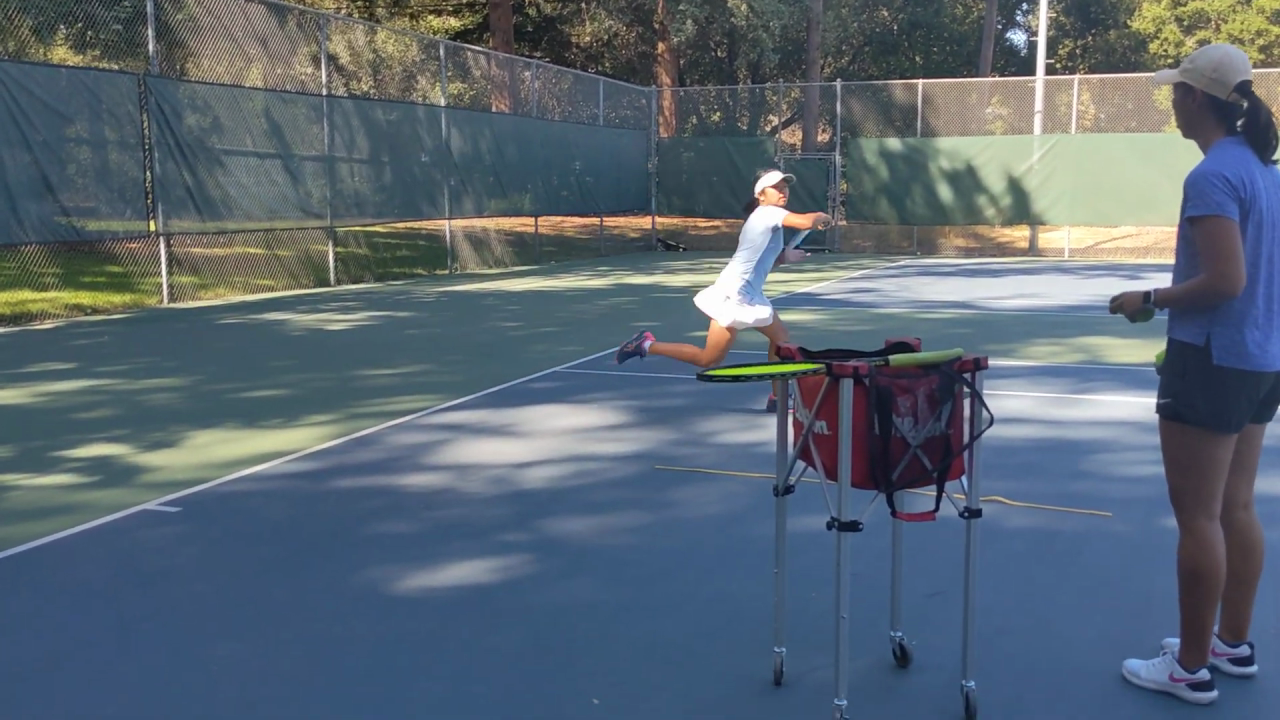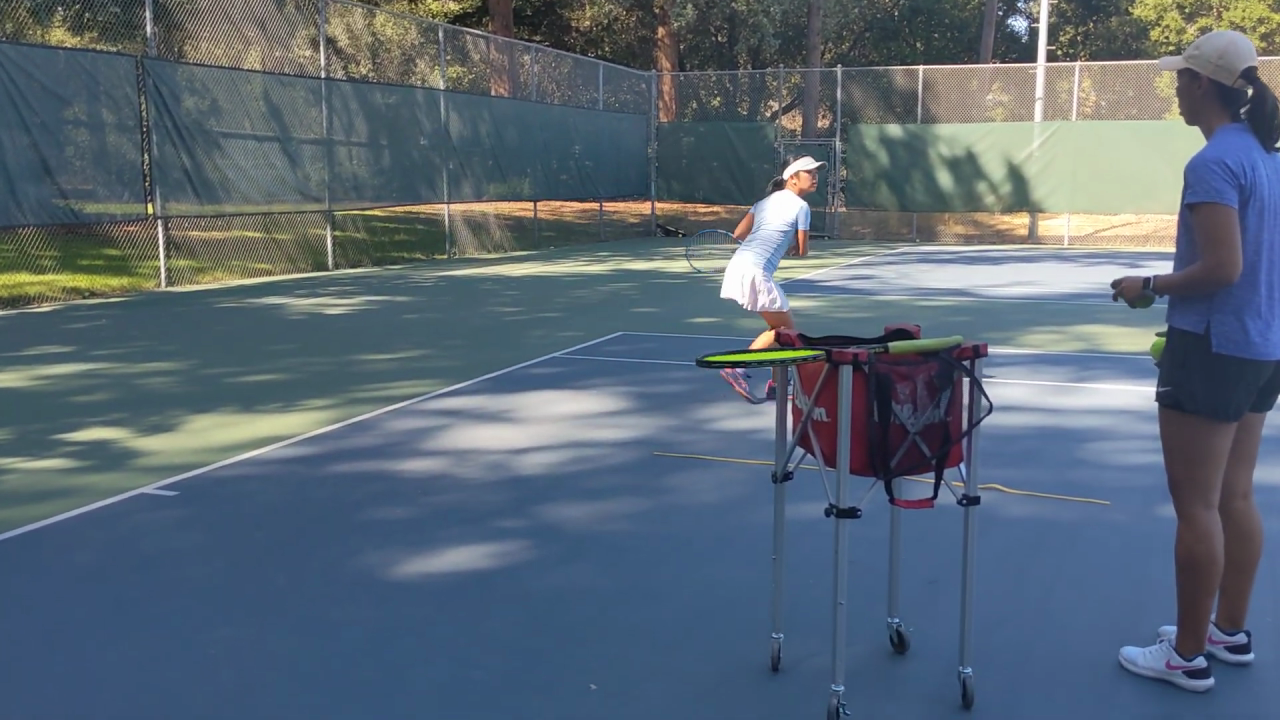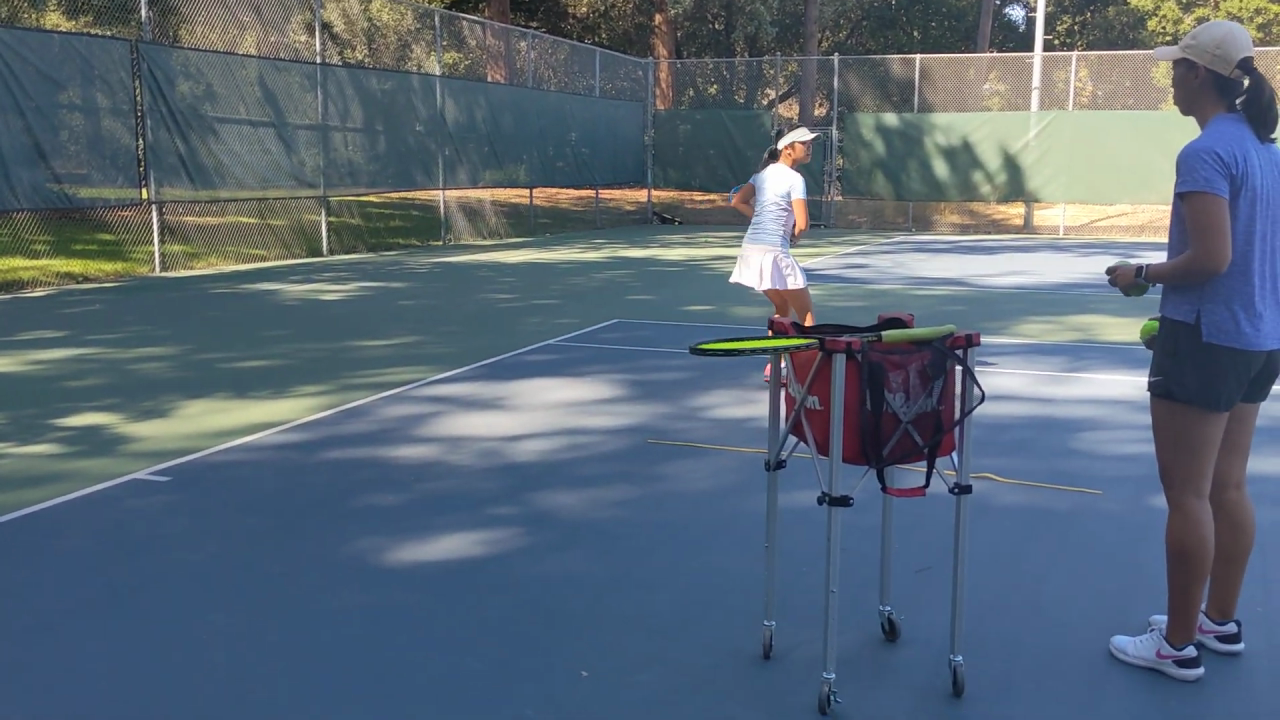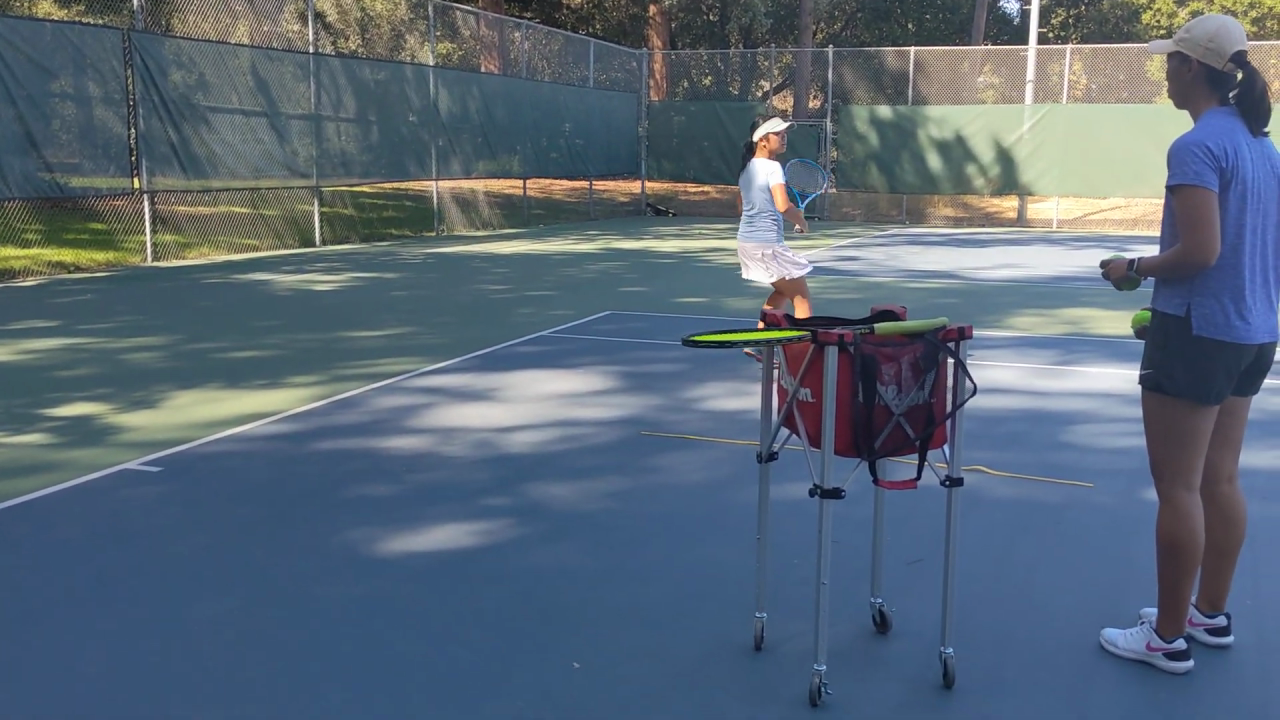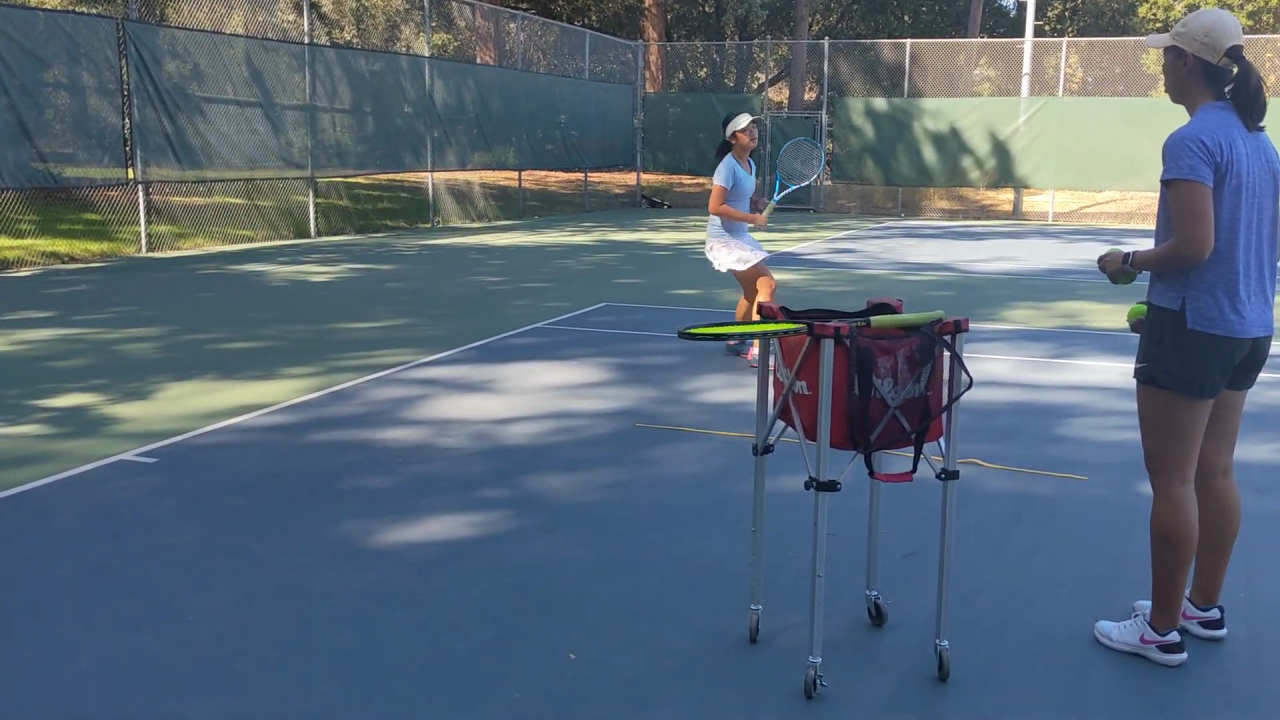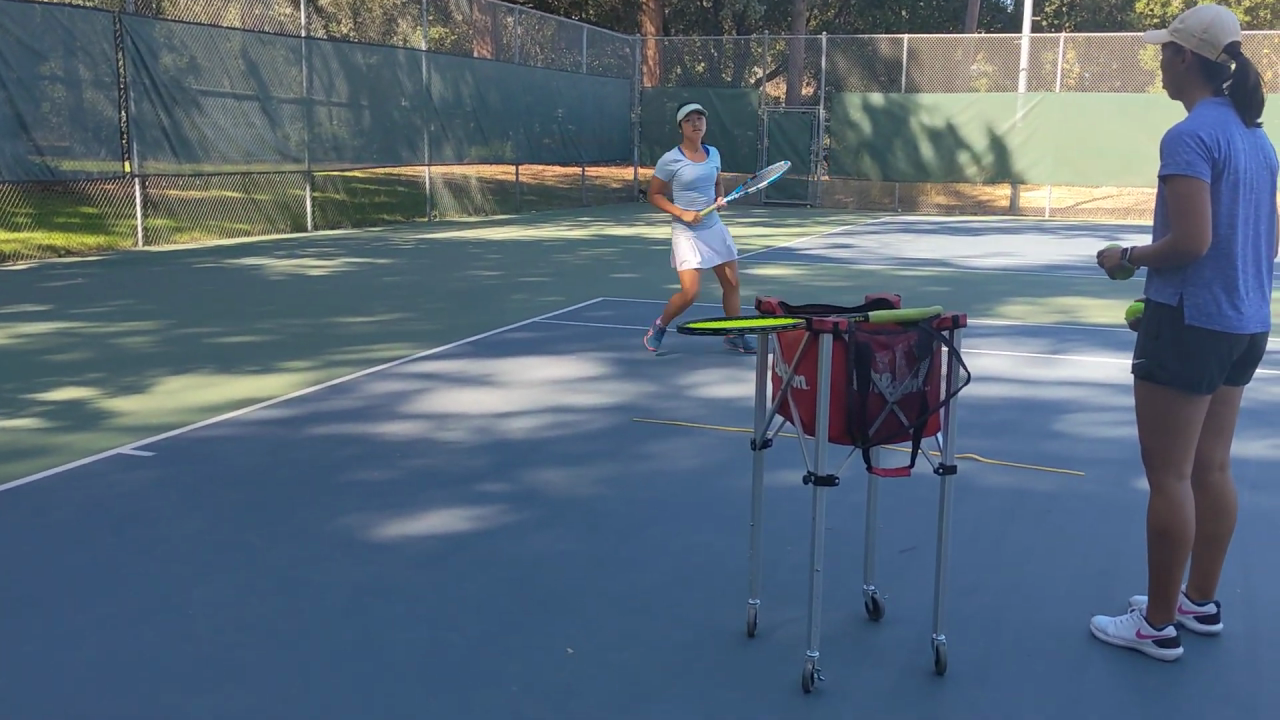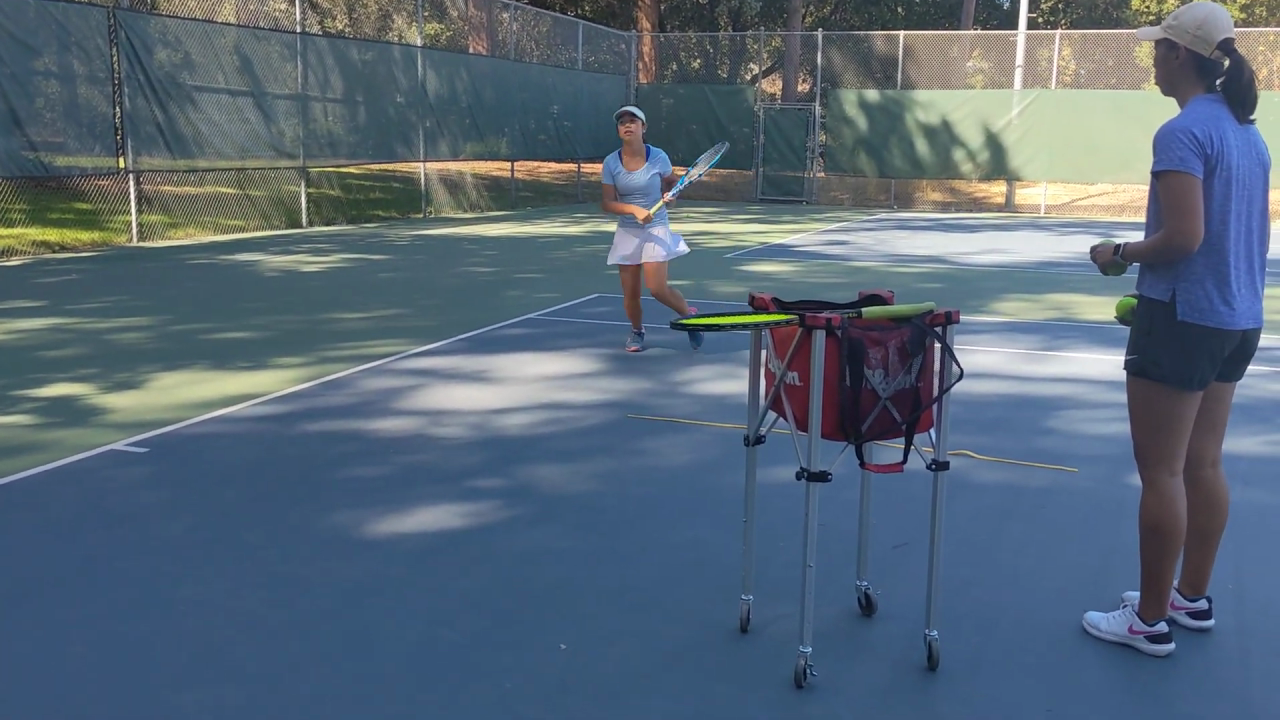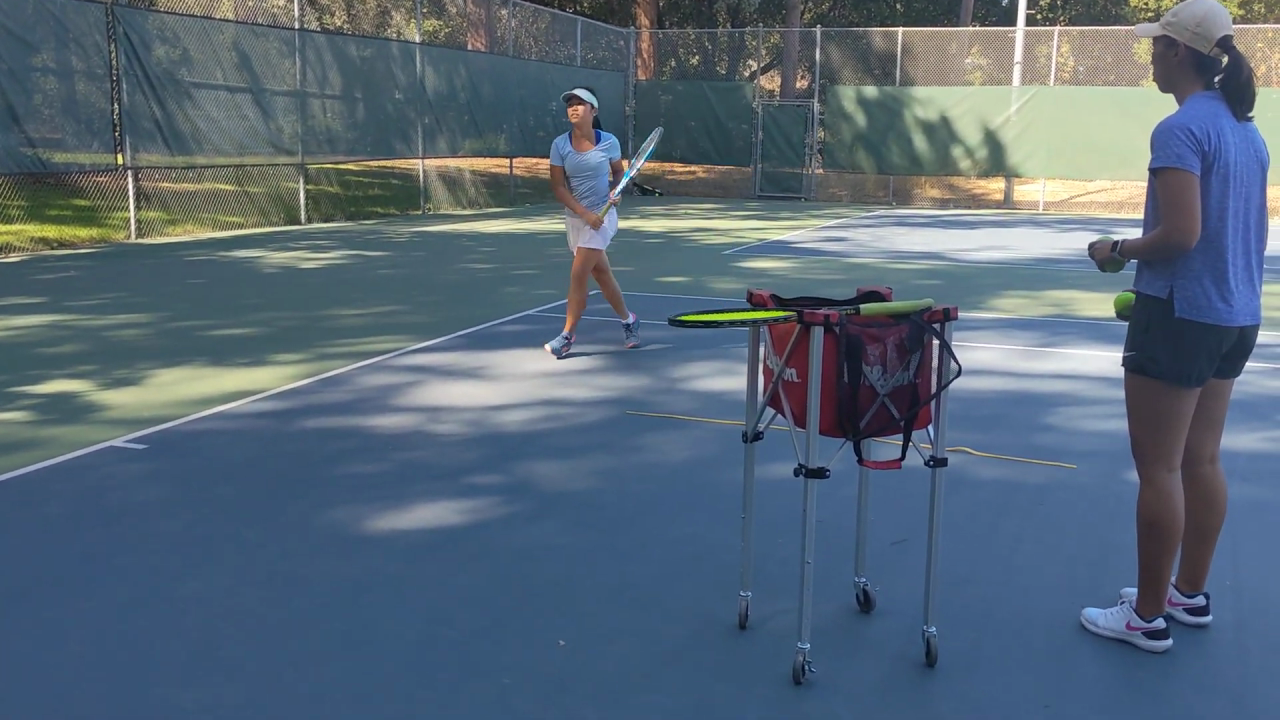
dt=0.2s
person 1, frame 1
left shoulder: (1212, 175)
left elbow: (1224, 280)
left wrist: (1149, 300)
left hip: (1213, 361)
left knee: (1198, 517)
left ankle: (1192, 667)
person 1, frame 2
left shoulder: (1213, 163)
left elbow: (1220, 268)
left wrist: (1148, 286)
left hip: (1213, 351)
left knee: (1196, 505)
left ankle: (1188, 655)
person 1, frame 3
left shoulder: (1205, 153)
left elbow: (1209, 258)
left wrist: (1140, 274)
left hip: (1205, 340)
left knee: (1187, 495)
left ankle: (1179, 644)
right ankle: (1221, 620)
person 1, frame 4
left shoulder: (1197, 146)
left elbow: (1201, 251)
left wrist: (1132, 267)
left hip: (1195, 332)
left knee: (1178, 488)
right knee: (1220, 481)
left ankle: (1169, 637)
right ankle: (1211, 613)
person 1, frame 5
left shoulder: (1191, 140)
left elbow: (1193, 245)
left wrist: (1128, 261)
left hip: (1191, 327)
left knee: (1172, 482)
right knee: (1215, 474)
left ankle: (1163, 629)
right ankle: (1204, 606)
person 1, frame 6
left shoulder: (1189, 137)
left elbow: (1191, 242)
left wrist: (1126, 256)
left hip: (1188, 322)
left knee: (1169, 477)
right knee: (1212, 470)
left ankle: (1159, 624)
right ankle: (1200, 601)
person 1, frame 7
left shoulder: (1182, 132)
right shoulder: (1249, 133)
left elbow: (1183, 237)
right elbow: (1260, 236)
left wrist: (1119, 252)
left hip: (1181, 318)
right hip: (1238, 319)
left knee: (1161, 473)
right knee: (1204, 466)
left ankle: (1150, 620)
right ankle: (1192, 598)
person 1, frame 8
left shoulder: (1180, 129)
right shoulder: (1246, 130)
left elbow: (1181, 233)
right elbow: (1258, 232)
left wrist: (1116, 249)
left hip: (1178, 314)
right hip: (1236, 316)
left knee: (1159, 468)
right knee: (1202, 462)
left ankle: (1149, 615)
right ankle: (1190, 593)
person 2, frame 1
left shoulder: (767, 217)
right shoulder: (770, 213)
right elbow: (807, 221)
left wrist: (788, 256)
right wrist: (822, 216)
left hip: (748, 294)
right hip: (735, 293)
left knee: (781, 338)
right knee: (709, 359)
left ankle: (778, 396)
right ankle: (647, 345)
person 2, frame 2
left shoulder: (765, 200)
right shoulder: (800, 206)
left elbow: (739, 234)
right elbow: (801, 250)
right wrist: (790, 248)
left hip: (739, 266)
right hip: (754, 272)
left knee: (782, 326)
right knee: (787, 329)
left ankle: (775, 384)
right ankle: (737, 368)
person 2, frame 3
left shoulder: (763, 173)
right shoulder: (795, 179)
left elbow: (738, 202)
right elbow: (801, 225)
left wrist: (763, 222)
right wrist: (793, 236)
left hip: (752, 248)
right hip: (772, 252)
left knee: (784, 309)
right knee: (805, 309)
person 2, frame 4
left shoulder: (748, 167)
right shoulder: (772, 167)
right elbow: (784, 206)
left wrist: (767, 220)
right wrist: (801, 220)
left hip: (748, 242)
right hip: (767, 245)
left knee: (782, 293)
right knee: (801, 297)
person 2, frame 5
left shoulder: (749, 164)
right shoulder: (729, 166)
right elbow: (715, 207)
left wrist: (757, 204)
right wrist: (751, 219)
left hip: (738, 237)
right hip: (724, 239)
left knee: (753, 290)
right knee: (767, 286)
left ankle: (736, 341)
right ankle: (758, 350)
person 2, frame 6
left shoulder: (713, 154)
right shoulder: (669, 160)
right elbow: (654, 195)
left wrist: (720, 198)
right wrist: (681, 213)
left hip: (714, 228)
right hip: (687, 234)
left knee: (732, 284)
right knee: (690, 292)
left ankle: (736, 335)
right ankle: (660, 325)
person 2, frame 7
left shoulder: (659, 157)
right shoulder: (611, 163)
left elbow: (672, 183)
right elbow: (609, 202)
left wrist: (668, 196)
right wrist: (633, 209)
left hip: (657, 229)
right hip: (628, 232)
left knee: (657, 288)
right knee: (631, 291)
left ankle: (689, 316)
right ankle: (637, 331)
person 2, frame 8
left shoulder: (609, 141)
right shoulder: (559, 145)
left elbow: (618, 172)
right elbow: (558, 187)
right wrist: (583, 213)
left hip: (602, 216)
right hip: (576, 218)
left knee: (578, 273)
right knee: (603, 275)
left ankle: (567, 335)
right ankle: (629, 320)
